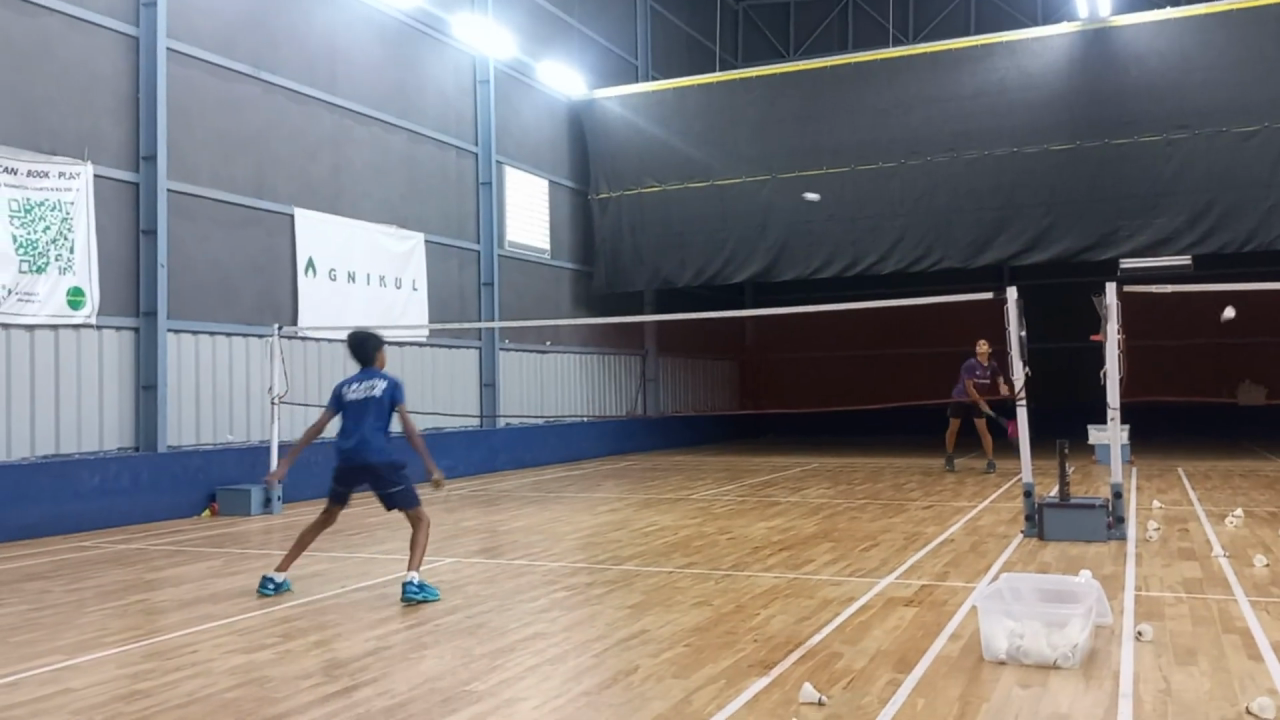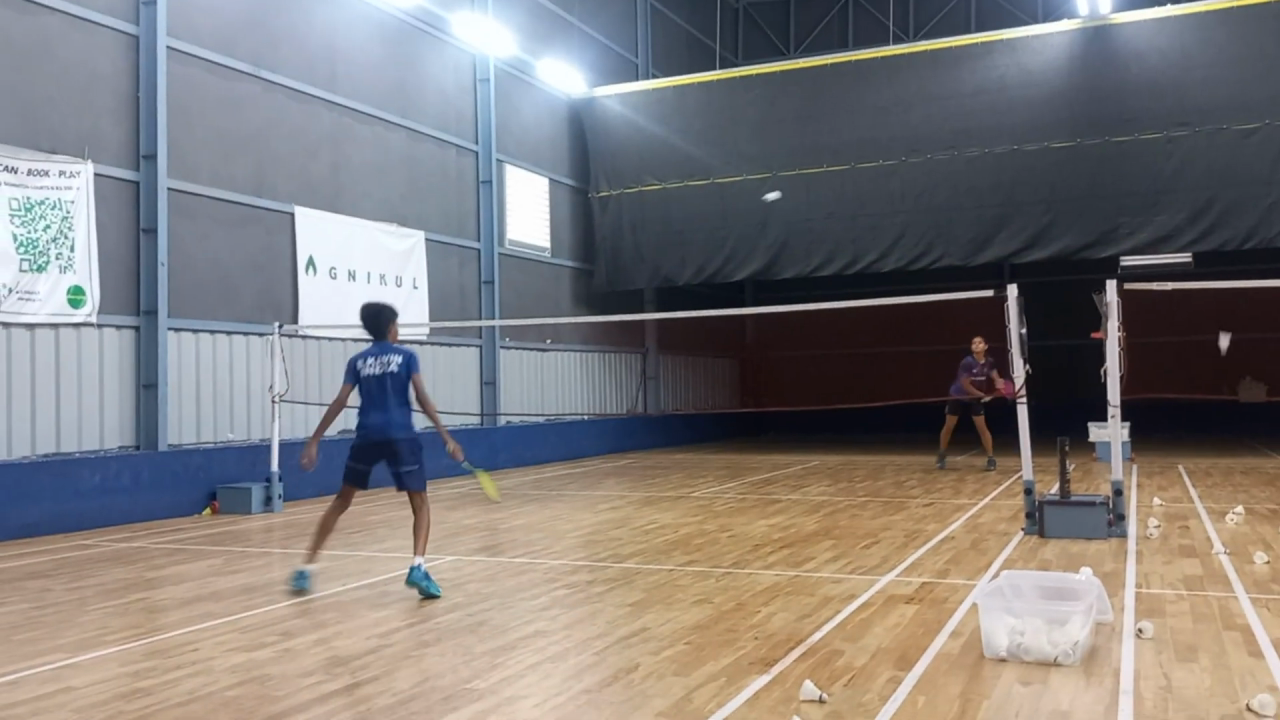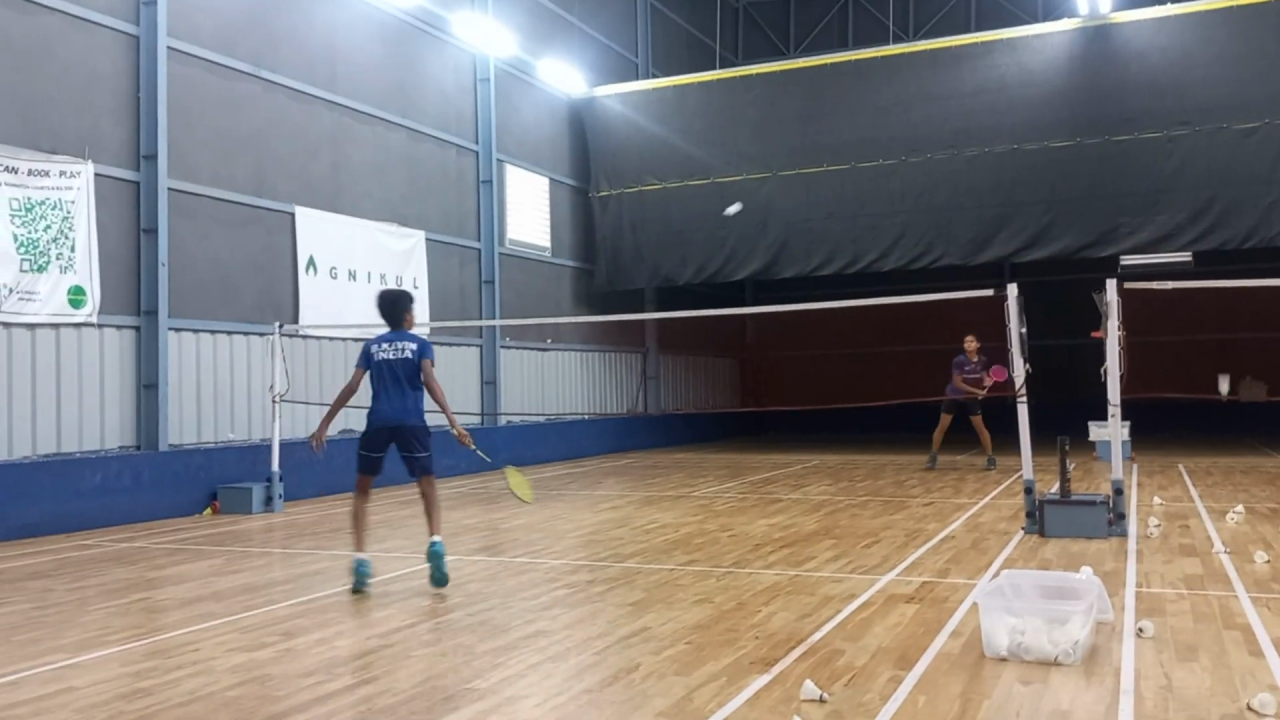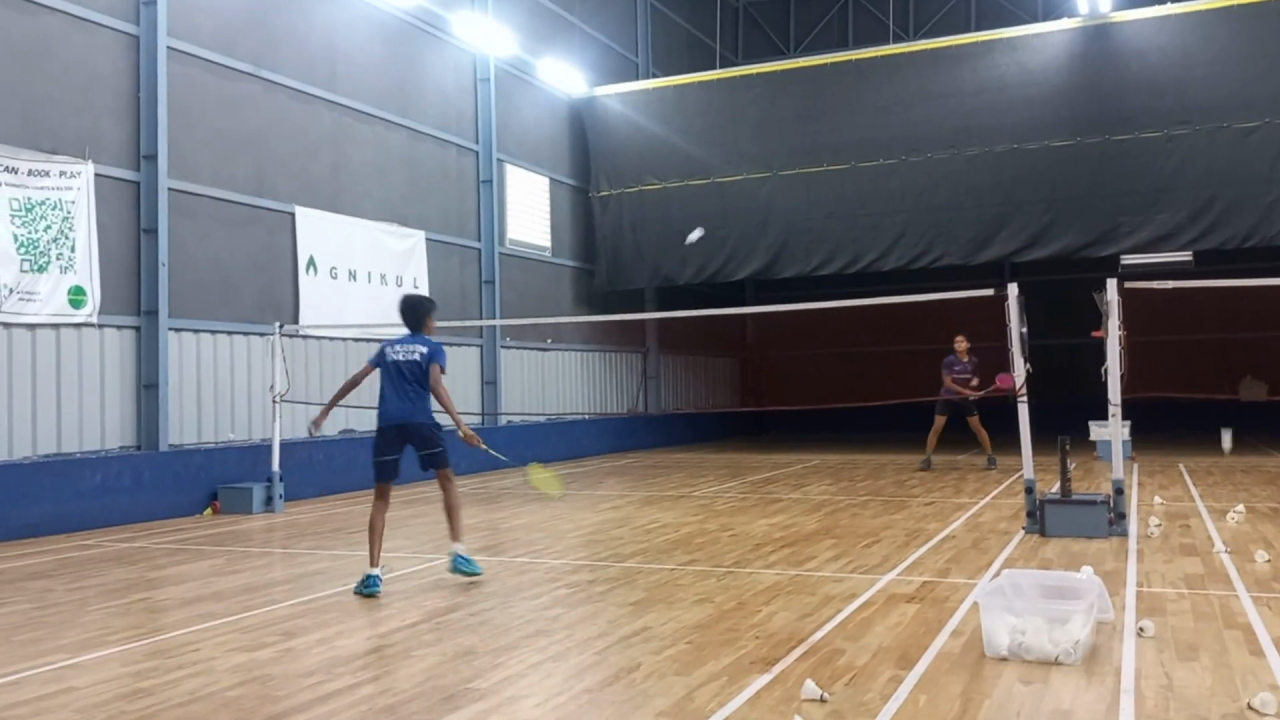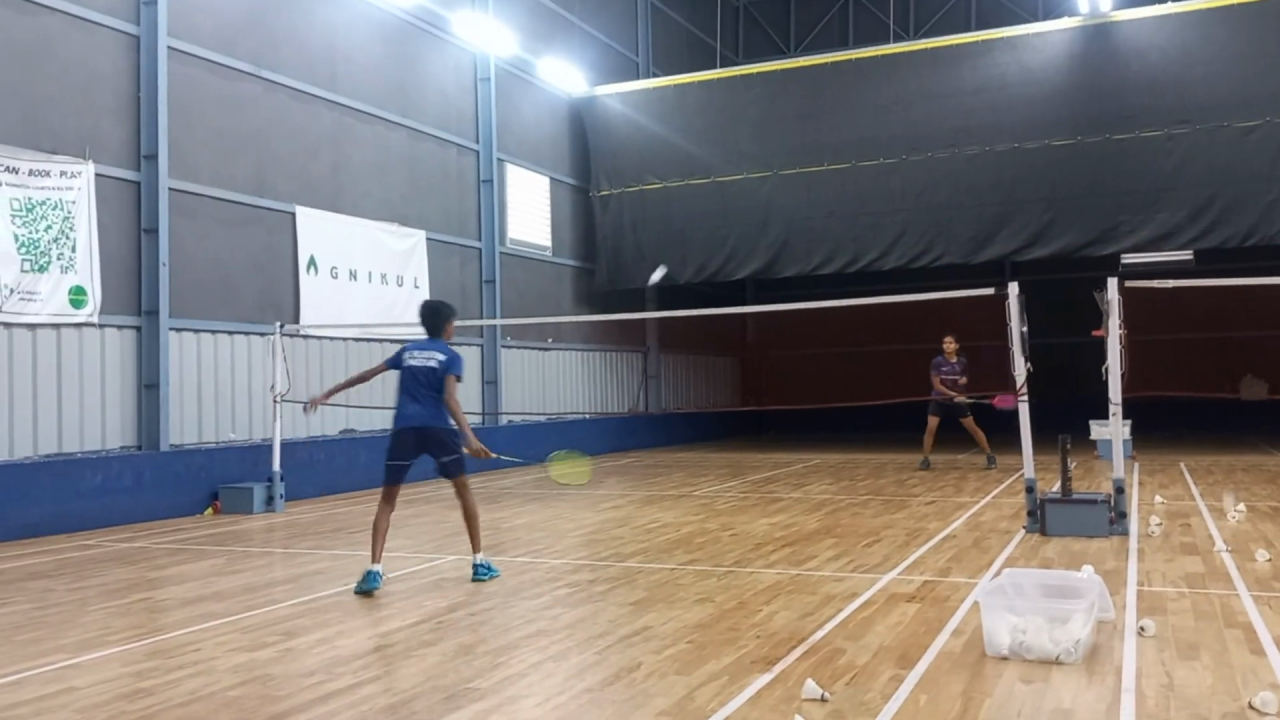
dt=0.1s
person 1, frame 1
left shoulder: (343, 388)
right shoulder: (390, 384)
left elbow: (318, 428)
right elbow: (408, 427)
left wrist: (285, 463)
right wrist: (431, 466)
left hip: (348, 461)
right hip: (381, 460)
left knee: (326, 518)
right knee: (420, 520)
left ankle: (275, 576)
right ankle: (412, 582)
person 1, frame 2
left shoulder: (357, 361)
right shoulder: (406, 357)
left elbow: (339, 403)
right elbow: (422, 397)
left wrist: (314, 442)
right wrist: (446, 437)
left hip: (366, 437)
right hip: (400, 436)
left knee: (341, 501)
right knee: (421, 507)
left ankle: (306, 568)
right ankle: (418, 568)
person 1, frame 3
left shoulder: (371, 346)
right shoulder: (420, 344)
left elbow: (351, 387)
right elbow: (429, 381)
left wrist: (324, 424)
right wrist: (453, 422)
left hip: (378, 423)
right hip: (411, 423)
left knee: (362, 492)
right knee: (428, 490)
left ankle: (361, 559)
right ankle: (435, 543)
person 1, frame 4
left shoulder: (389, 347)
right shoulder: (432, 348)
left elbow: (356, 379)
right elbow: (435, 385)
left wrist: (325, 411)
right wrist: (460, 424)
left hip: (389, 424)
right hip: (421, 422)
left knee: (381, 498)
right knee: (447, 483)
left ankle: (373, 573)
right ankle: (458, 552)
person 1, frame 5
left shoulder: (407, 351)
right shoulder: (451, 356)
left elbow: (366, 375)
right elbow: (449, 398)
left wrist: (326, 395)
right wrist: (469, 436)
left hip: (405, 428)
right hip: (438, 426)
left knee: (387, 501)
right knee: (463, 490)
left ankle: (375, 570)
right ankle: (479, 562)
